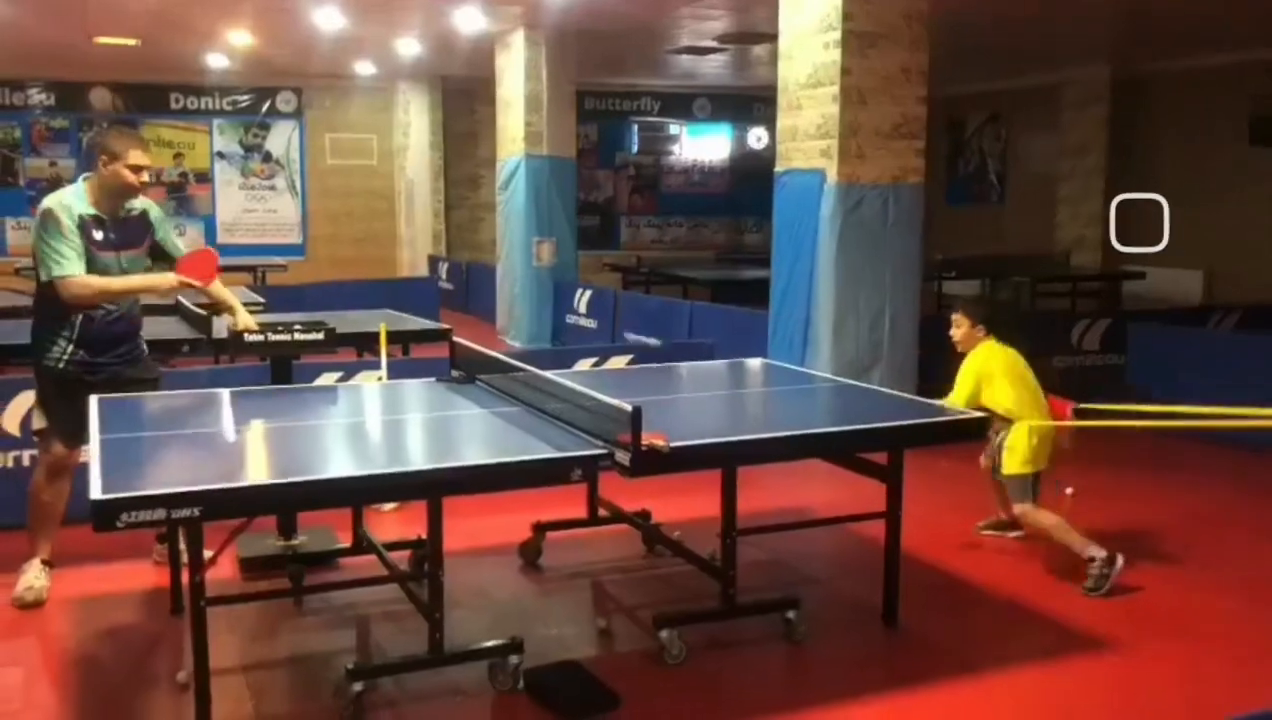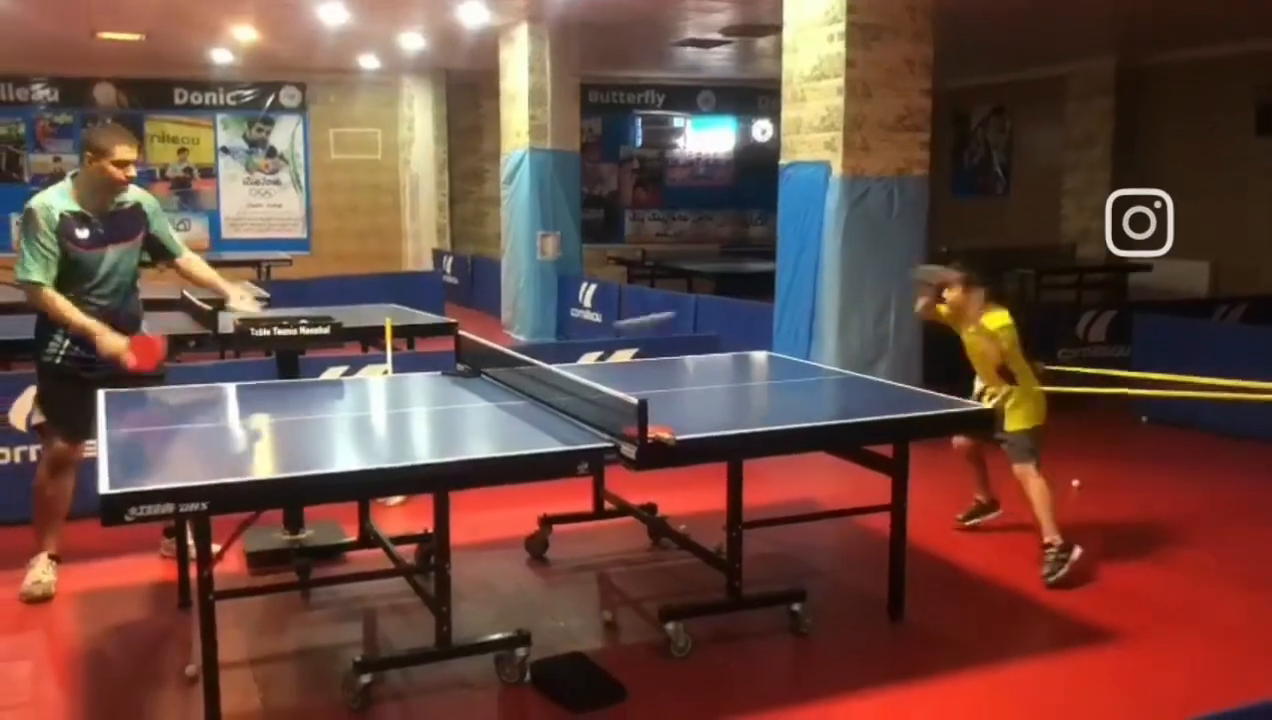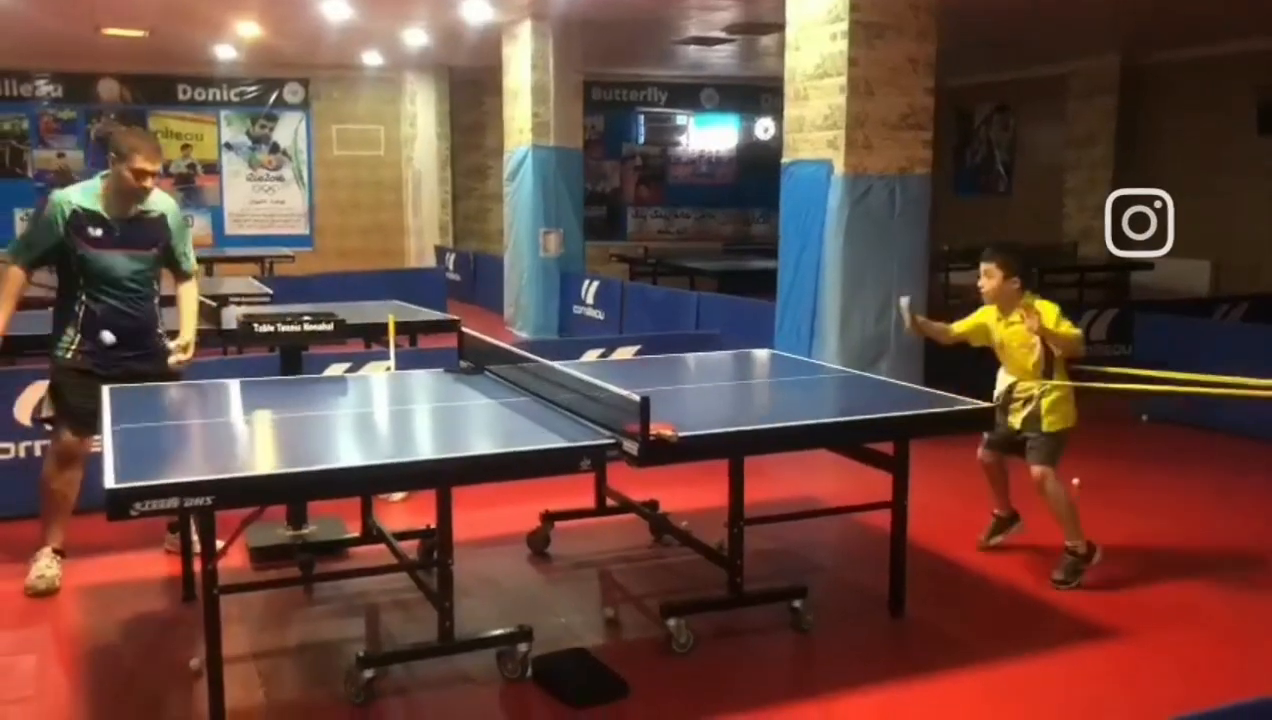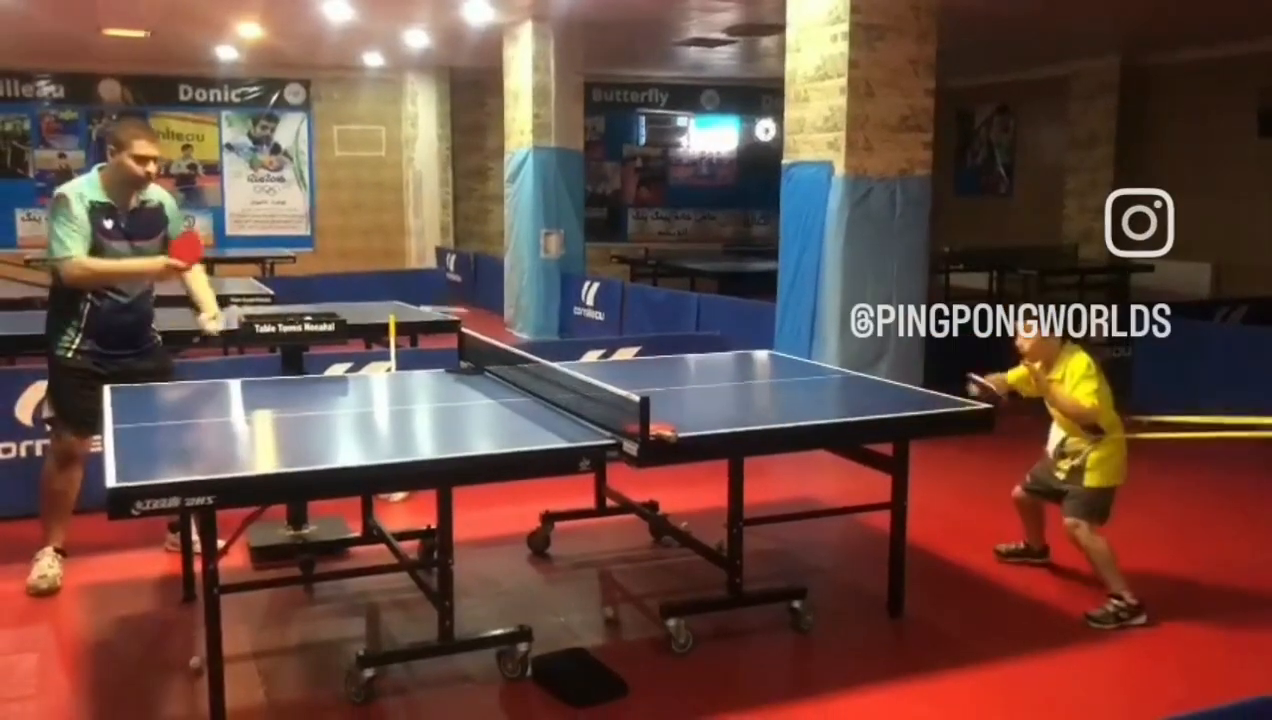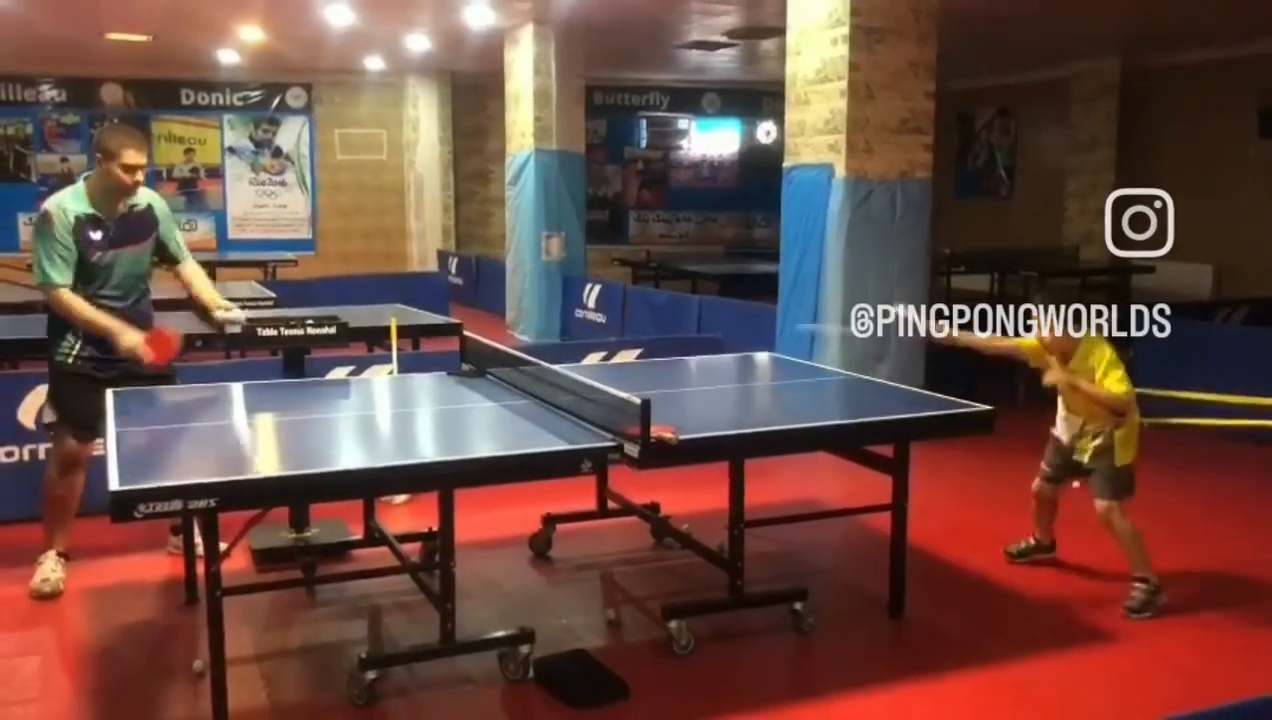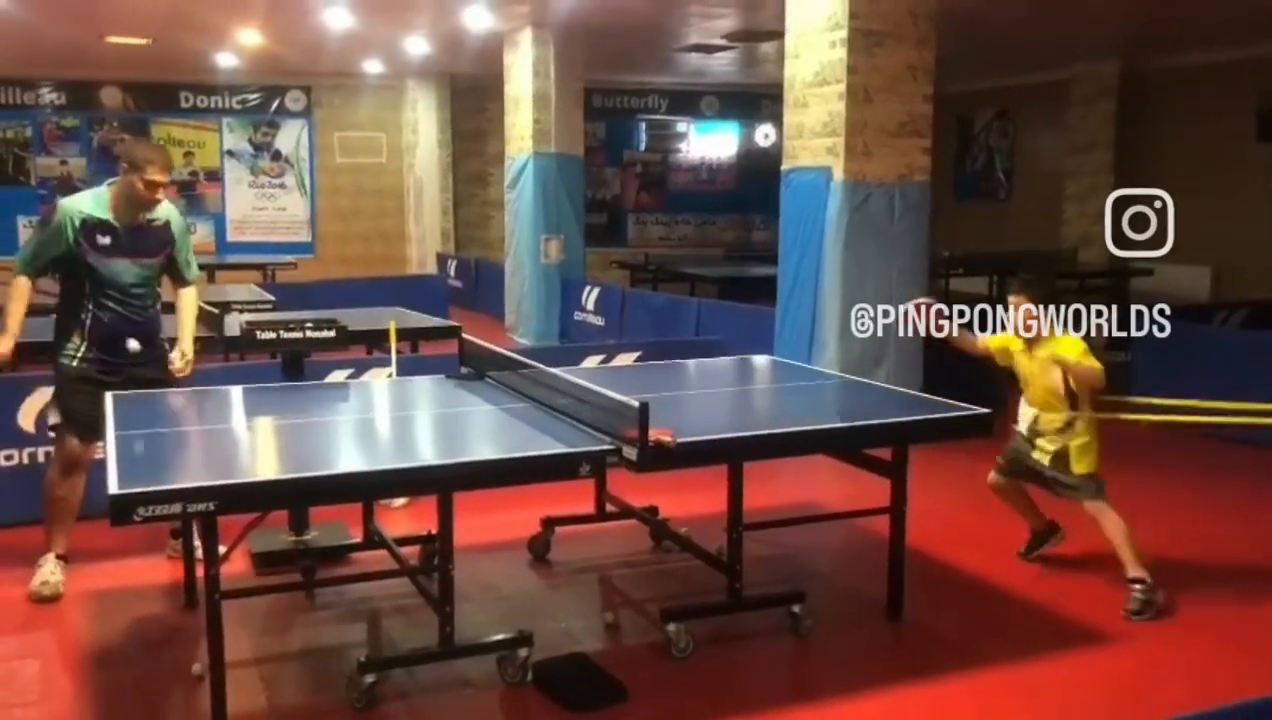
dt=0.3s
person 1, frame 1
left shoulder: (144, 212)
right shoulder: (59, 211)
left elbow: (184, 262)
right elbow: (69, 288)
left wrist: (233, 306)
right wrist: (148, 281)
left hip: (127, 353)
right hip: (68, 358)
right knee: (57, 456)
left ankle: (168, 538)
right ankle: (38, 560)
person 1, frame 2
left shoulder: (139, 204)
right shoulder: (45, 211)
left elbow: (179, 256)
right elbow: (37, 290)
left wrist: (226, 288)
right wrist: (97, 333)
left hip: (130, 349)
right hip: (70, 354)
right knee: (59, 452)
left ankle: (175, 532)
right ankle: (45, 554)
person 1, frame 3
left shoulder: (166, 212)
right shoulder: (66, 205)
left elbow: (185, 274)
left wrist: (187, 330)
left hip: (146, 348)
right hip: (83, 350)
right knee: (68, 445)
left ankle: (179, 528)
right ankle: (51, 549)
person 1, frame 4
left shoulder: (161, 203)
right shoulder: (73, 198)
left elbow: (187, 261)
right elbow: (70, 269)
left wrist: (207, 304)
right wrist: (144, 267)
left hip: (141, 345)
right hip: (82, 347)
right knee: (69, 446)
left ankle: (180, 527)
right ankle: (51, 548)
person 1, frame 5
left shoulder: (150, 204)
right shoulder: (59, 213)
left elbow: (181, 259)
right elbow: (57, 292)
left wrist: (214, 301)
right wrist: (116, 331)
left hip: (145, 348)
right hip: (87, 352)
right knee: (70, 449)
left ankle: (182, 531)
right ankle: (54, 552)
person 1, frame 6
left shoulder: (170, 220)
right shoulder: (73, 213)
left elbow: (186, 281)
left wrist: (185, 340)
left hip: (147, 354)
right hip: (86, 356)
right knee: (73, 452)
left ankle: (182, 534)
right ankle: (54, 555)
person 2, frame 1
left shoulder: (975, 363)
right shoulder: (1005, 353)
left elbow: (957, 405)
right elbow: (1024, 392)
left hip: (1023, 435)
right hip: (1020, 429)
left knee: (1025, 509)
right knee: (988, 461)
left ankle: (1100, 559)
right ankle: (1007, 520)
person 2, frame 2
left shoulder: (1000, 321)
right shoulder: (964, 317)
left elbow: (1000, 353)
right elbow: (924, 310)
left wrist: (974, 322)
right wrist: (932, 294)
left hip: (1016, 400)
right hip: (991, 394)
left knee: (1025, 470)
right knee: (964, 443)
left ankle: (1056, 544)
right ankle: (986, 502)
person 2, frame 3
left shoulder: (1045, 310)
right shoulder: (989, 315)
left elbow: (1077, 349)
right elbow: (948, 335)
left wrist: (1044, 332)
right wrist: (922, 326)
left hip: (1047, 402)
right hip: (1013, 395)
left knee: (1042, 473)
right knee: (988, 456)
left ankle: (1080, 548)
right ankle: (1005, 516)
person 2, frame 4
left shoulder: (1080, 365)
right shoulder: (1036, 366)
left elbow: (1088, 415)
right elbow: (1006, 380)
left wrist: (1047, 393)
right wrist: (987, 384)
left hip: (1098, 452)
right hip: (1067, 446)
left knee: (1076, 525)
right knee: (1024, 495)
left ankle: (1125, 601)
right ankle: (1035, 548)
person 2, frame 5
left shoulder: (1101, 352)
right shoulder: (1043, 346)
left elbow: (1123, 399)
right elbow: (1000, 344)
left wrist: (1075, 383)
right wrist: (957, 338)
left hip: (1111, 433)
right hip: (1072, 428)
left knee: (1107, 508)
right knee: (1043, 486)
left ankle: (1146, 581)
right ankle: (1043, 543)
person 2, frame 6
left shoulder: (1069, 344)
right shoulder: (1014, 341)
left elbow: (1097, 379)
right elbow: (977, 346)
left wrist: (1059, 359)
right wrist: (946, 329)
left hip: (1071, 435)
right hip: (1034, 428)
left knee: (1094, 505)
right knee: (998, 481)
left ankle: (1141, 581)
right ankle: (1045, 529)
